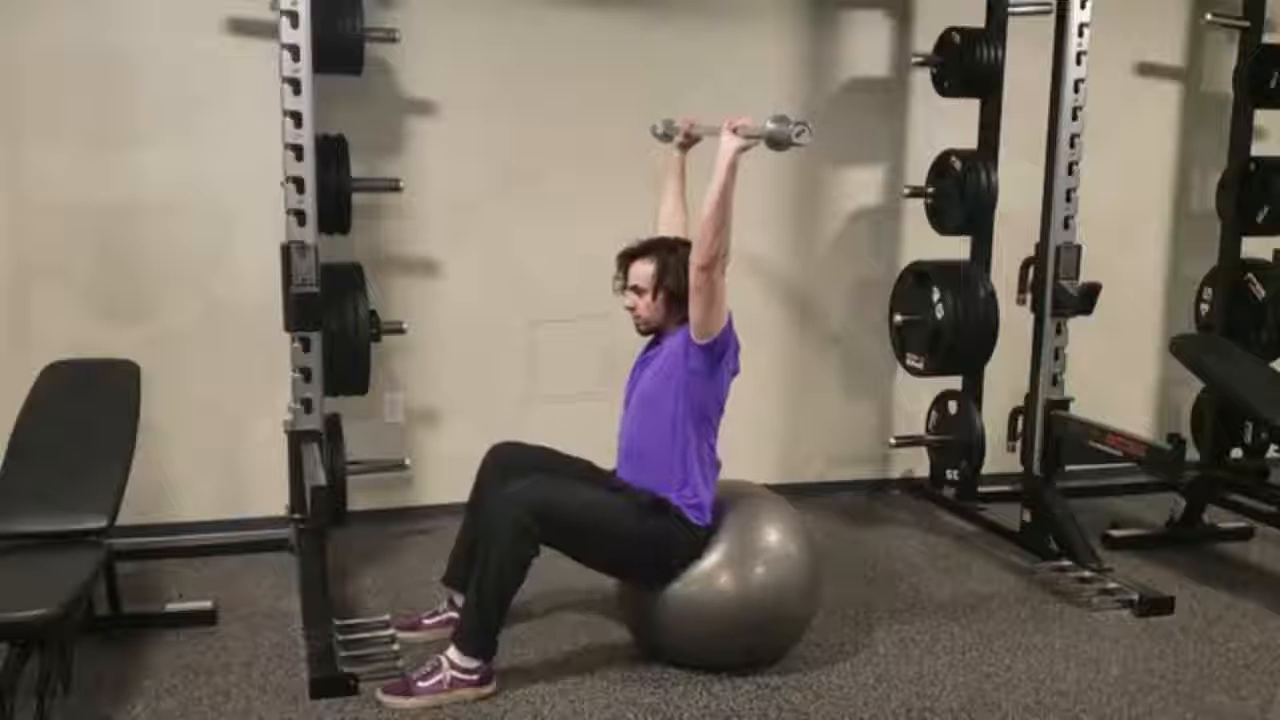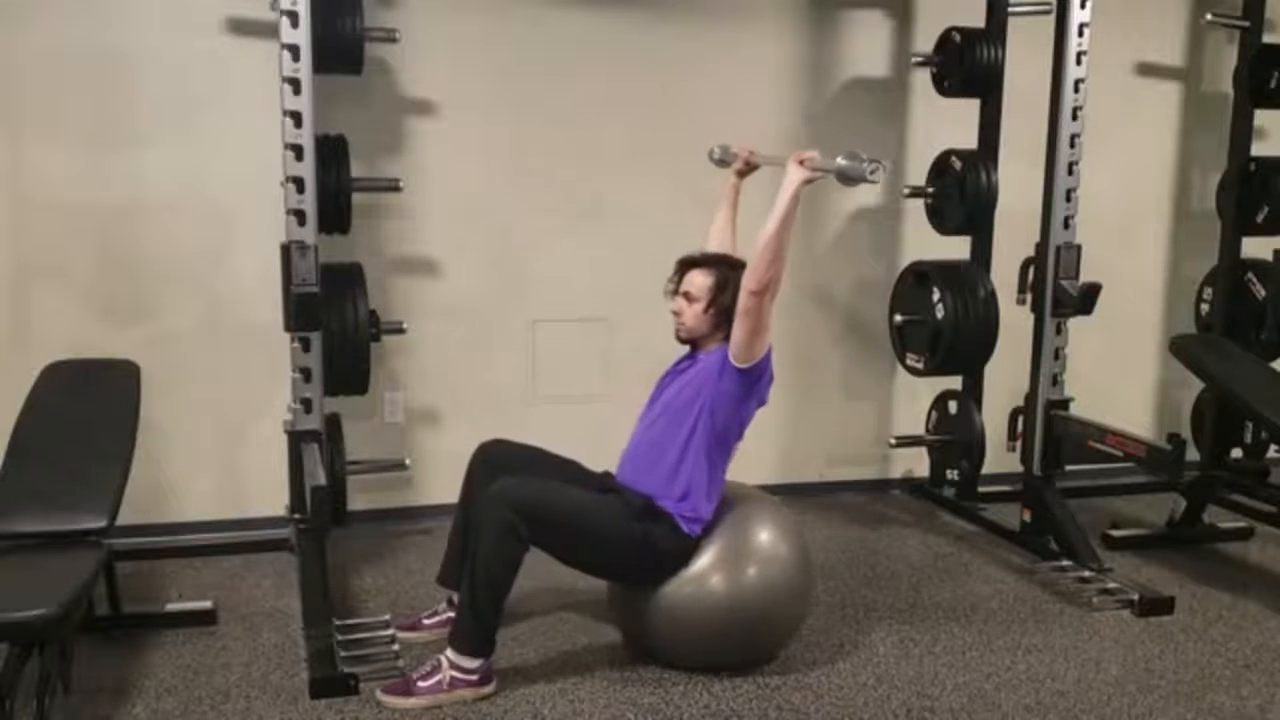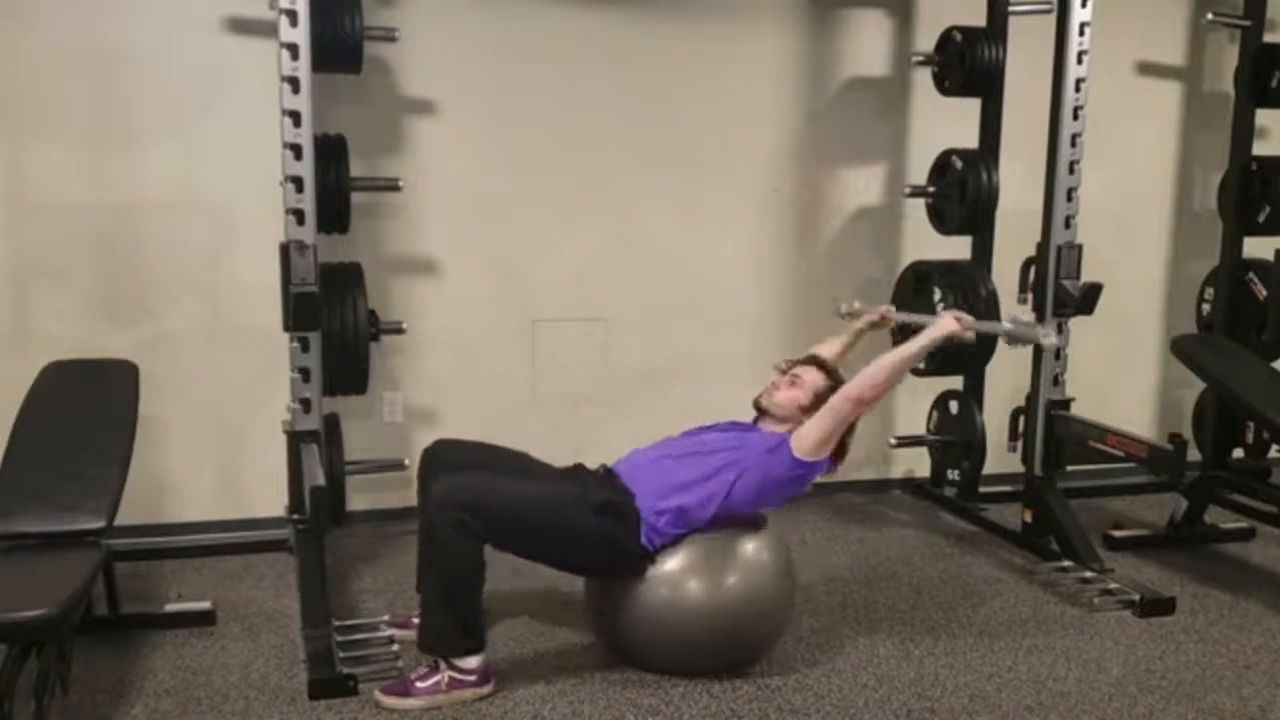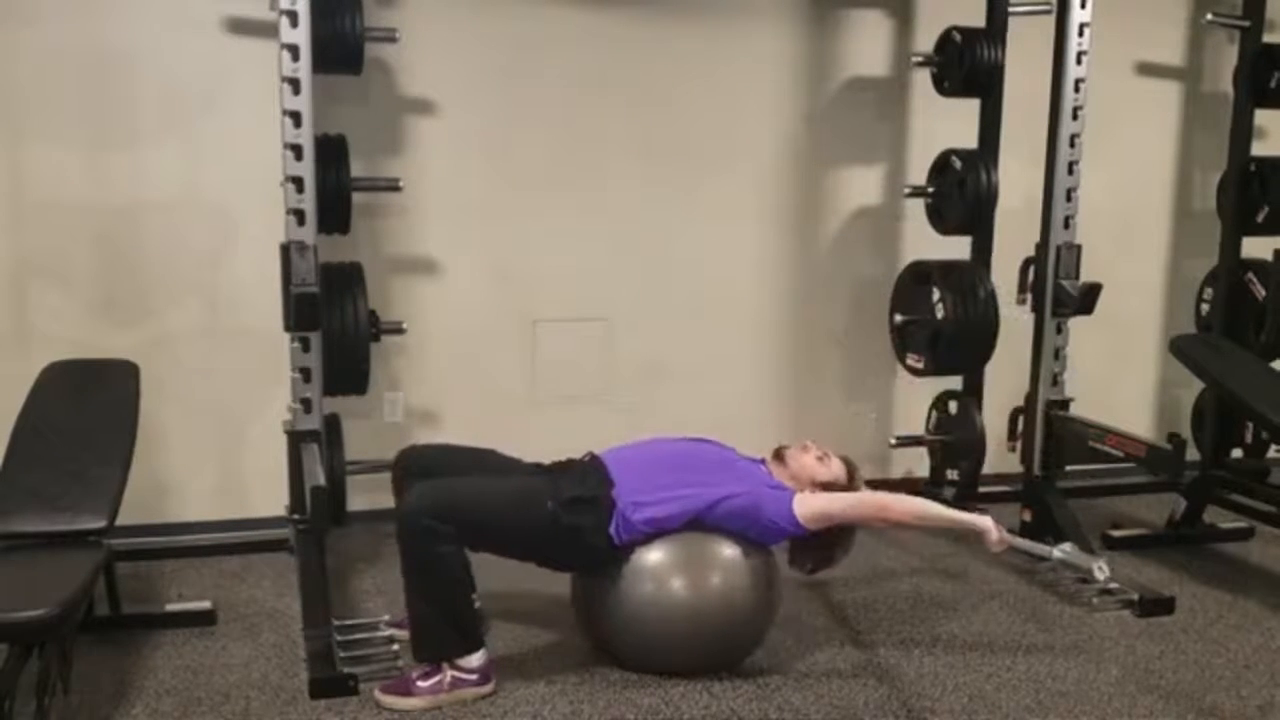
dt=1s
person 1, frame 1
left shoulder: (703, 347)
right shoulder: (665, 339)
left elbow: (706, 260)
right elbow: (672, 236)
left wrist: (727, 158)
right wrist: (677, 154)
left hip: (667, 527)
right hip: (633, 497)
left knee: (522, 503)
right knee: (506, 461)
left ankle: (468, 665)
right ankle: (460, 602)
person 1, frame 2
left shoulder: (739, 368)
right shoulder: (701, 356)
left elbow: (757, 285)
right elbow: (717, 262)
left wrist: (790, 187)
right wrist: (733, 182)
left hip: (656, 534)
right hip: (623, 500)
left knee: (507, 499)
right knee: (495, 458)
left ankle: (468, 665)
right ankle: (459, 602)
person 1, frame 3
left shoulder: (788, 462)
right shoulder: (751, 435)
left elbow: (855, 397)
right elbow: (810, 366)
left wrist: (934, 334)
right wrist: (860, 327)
left hip: (614, 525)
right hip: (594, 488)
left knee: (452, 499)
right knee: (444, 459)
left ankle: (462, 666)
right ankle: (445, 608)
person 1, frame 4
left shoulder: (778, 509)
right shoulder: (756, 475)
left elbow: (876, 507)
left wrist: (973, 521)
left hip: (584, 517)
right hip: (576, 480)
left knee: (423, 508)
right knee: (417, 465)
left ankle: (460, 663)
right ankle: (448, 609)
